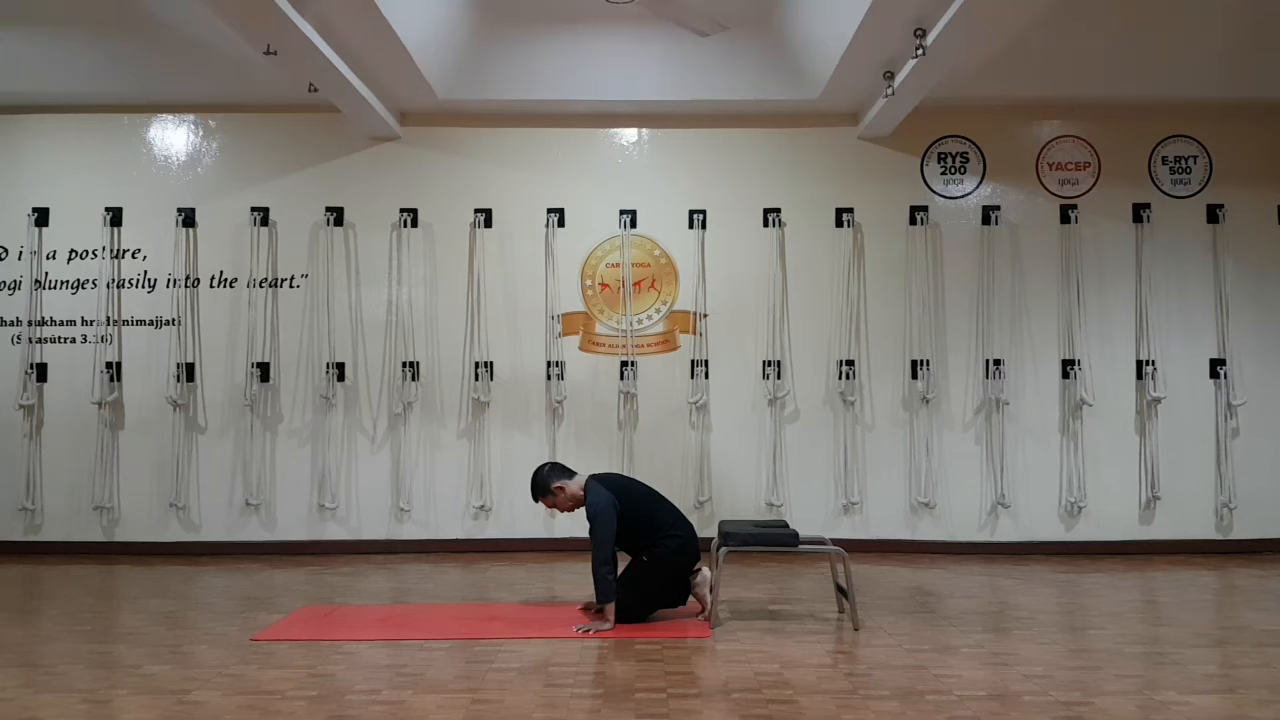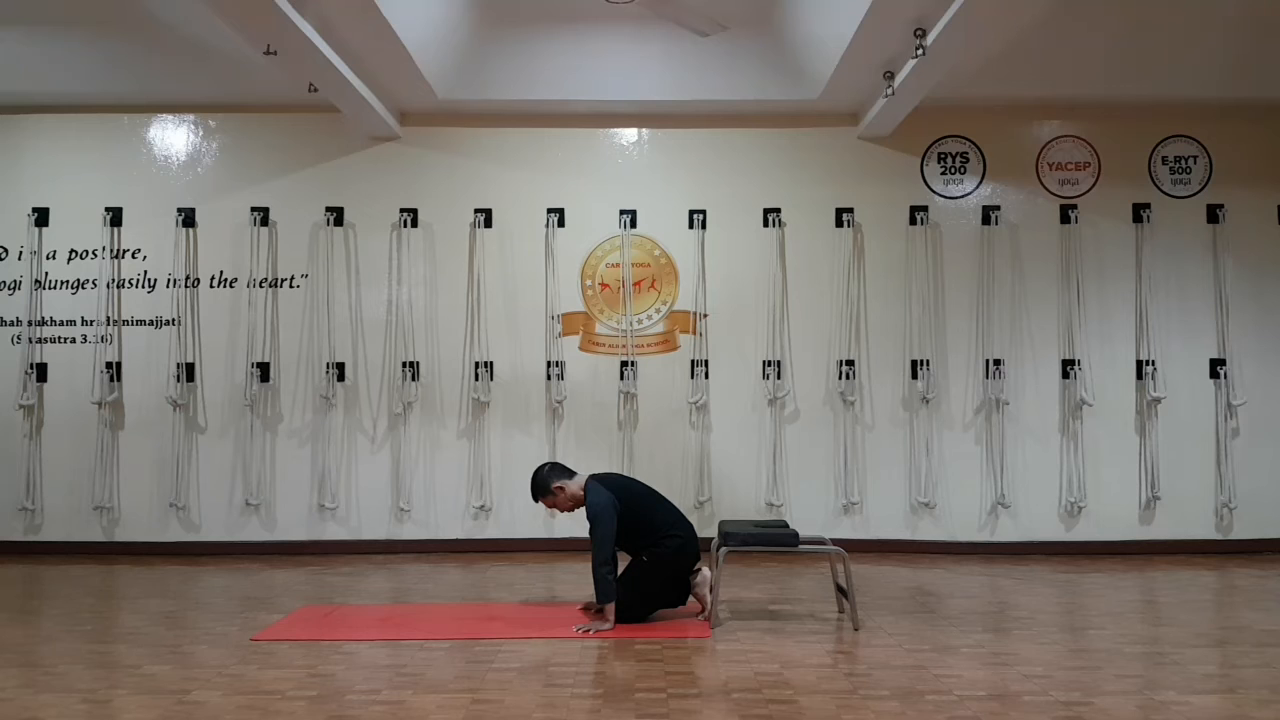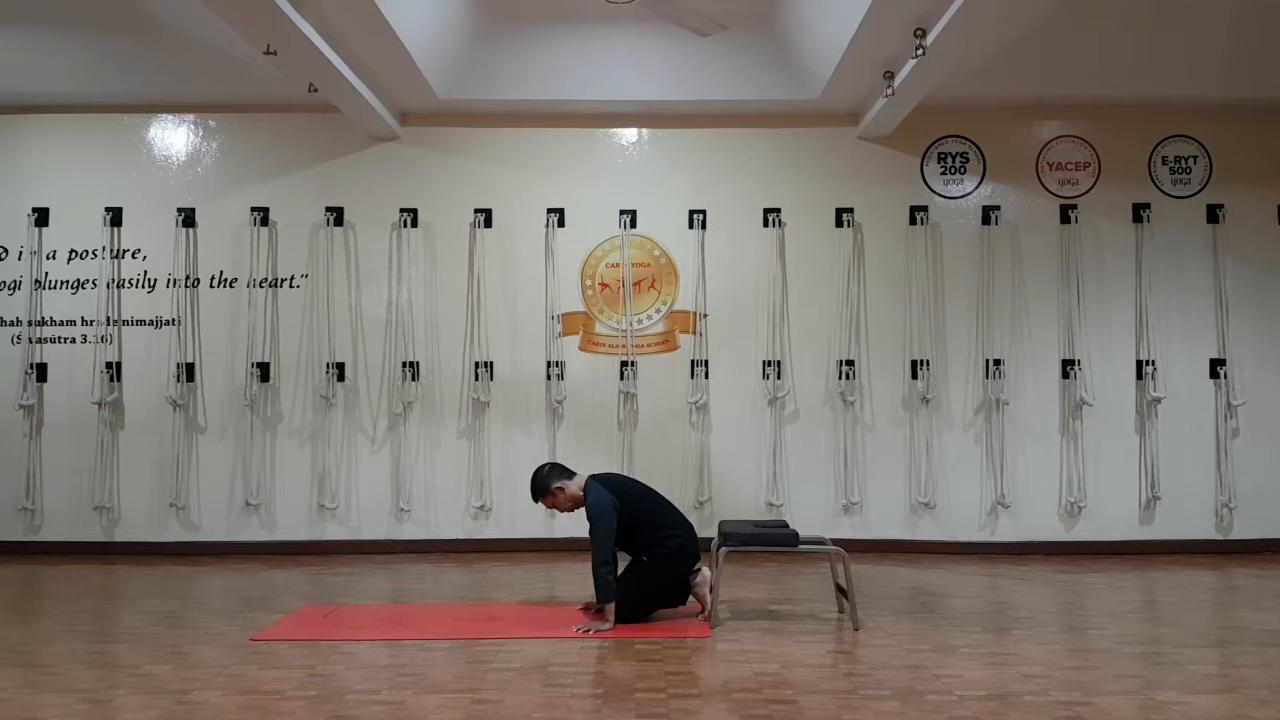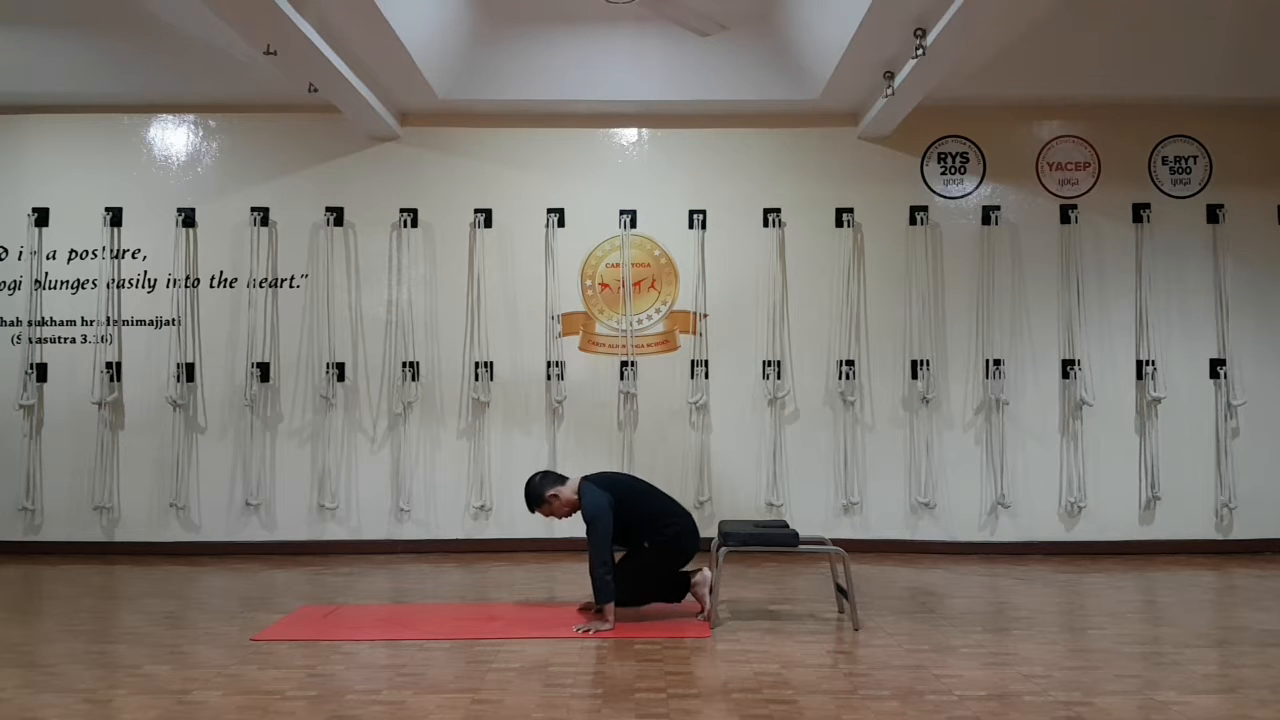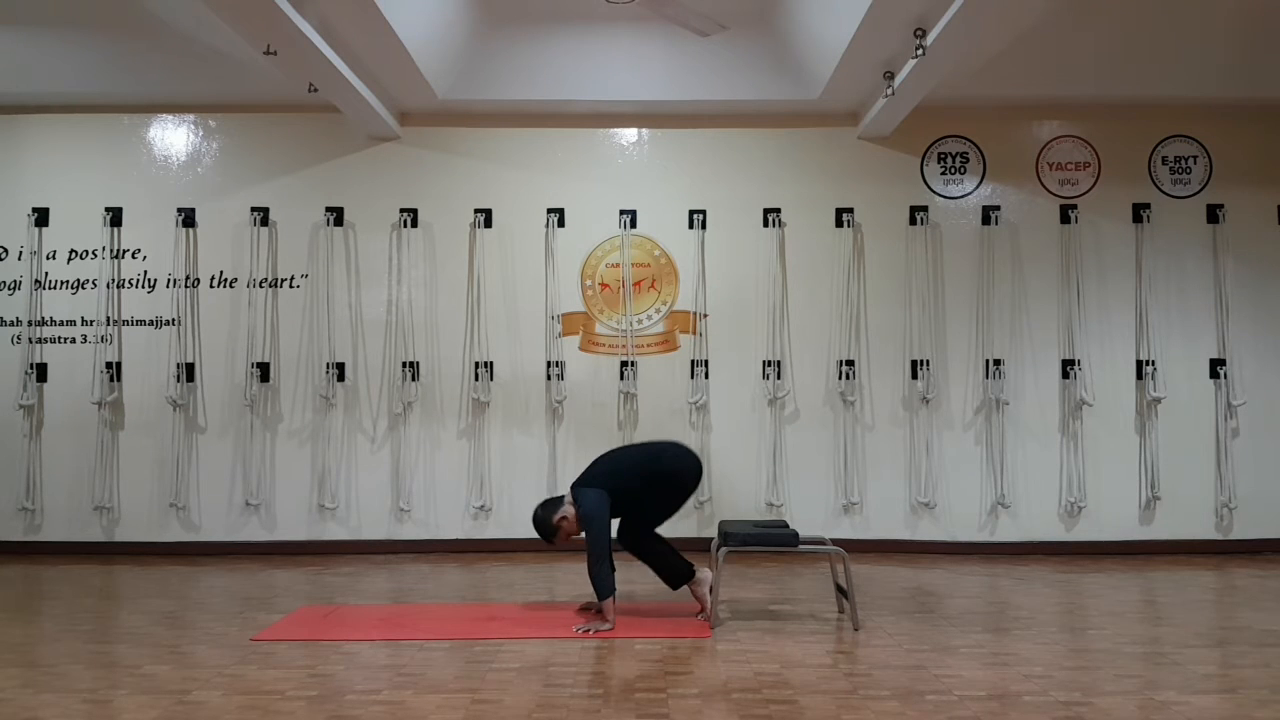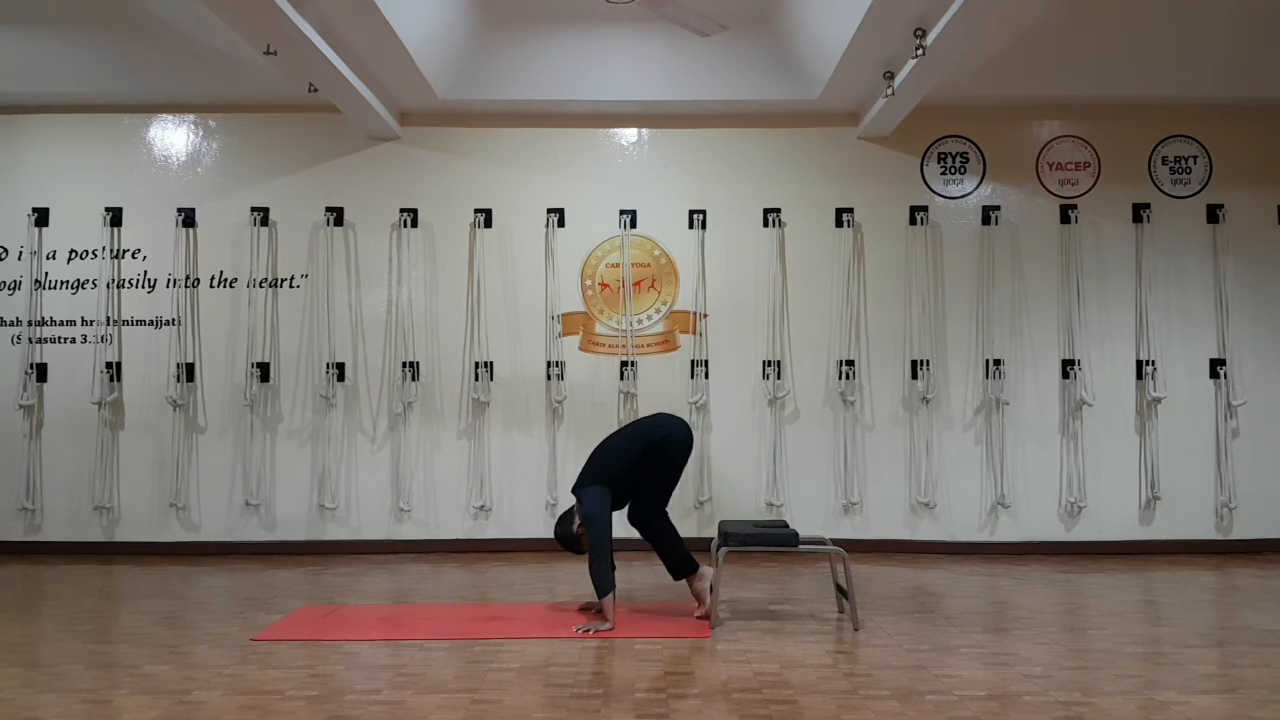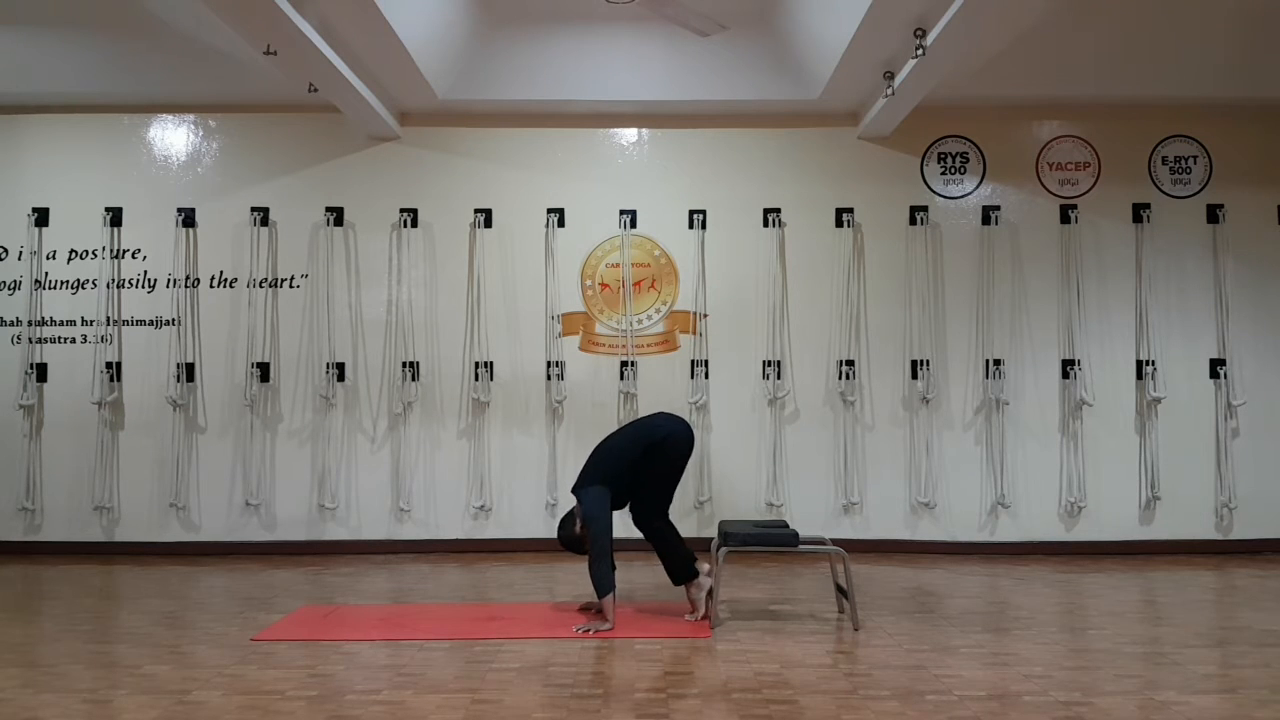
dt=0.5s
person 1, frame 1
left shoulder: (599, 501)
right shoulder: (598, 488)
left elbow: (602, 558)
right elbow: (607, 551)
left wrist: (608, 619)
right wrist: (605, 599)
left hip: (673, 547)
right hip: (675, 542)
left knee: (623, 610)
right knee: (623, 598)
left ankle: (692, 585)
right ankle: (692, 579)
person 1, frame 2
left shoulder: (598, 501)
right shoulder: (598, 488)
left elbow: (602, 559)
right elbow: (607, 552)
left wrist: (608, 619)
right wrist: (605, 600)
left hip: (673, 547)
right hip: (675, 543)
left knee: (623, 609)
right knee: (621, 598)
left ankle: (692, 585)
right ankle: (693, 578)
person 1, frame 3
left shoulder: (598, 501)
right shoulder: (598, 489)
left elbow: (603, 559)
right elbow: (607, 553)
left wrist: (608, 619)
right wrist: (606, 601)
left hip: (673, 548)
right hip: (674, 543)
left knee: (623, 610)
right knee: (623, 597)
left ankle: (692, 584)
right ankle: (691, 579)
person 1, frame 4
left shoulder: (593, 502)
right shoulder: (590, 490)
left elbow: (600, 560)
right elbow: (603, 554)
left wrist: (607, 619)
right wrist: (604, 602)
left hip: (674, 536)
right hip: (674, 531)
left knee: (623, 587)
right knee: (622, 579)
left ankle: (693, 582)
right ankle: (693, 579)
person 1, frame 5
left shoulder: (590, 503)
right shoulder: (586, 495)
left elbow: (598, 558)
right elbow: (601, 553)
left wrist: (608, 619)
right wrist: (605, 602)
left hip: (679, 468)
right hip: (674, 466)
left knee: (633, 536)
right knee: (633, 533)
left ankle: (695, 579)
right ankle: (694, 577)
person 1, frame 6
left shoulder: (591, 504)
right shoulder: (591, 498)
left elbow: (599, 558)
right elbow: (602, 553)
left wrist: (608, 619)
right wrist: (605, 603)
left hip: (668, 436)
right hip: (662, 436)
left knee: (646, 517)
right knee: (643, 516)
left ankle: (695, 575)
right ankle: (694, 573)
person 1, frame 7
left shoulder: (591, 504)
right shoulder: (593, 498)
left elbow: (599, 559)
right elbow: (603, 553)
left wrist: (608, 619)
right wrist: (606, 603)
left hip: (669, 435)
right hip: (663, 435)
left knee: (649, 518)
right knee: (646, 514)
left ankle: (694, 582)
right ankle: (695, 569)
